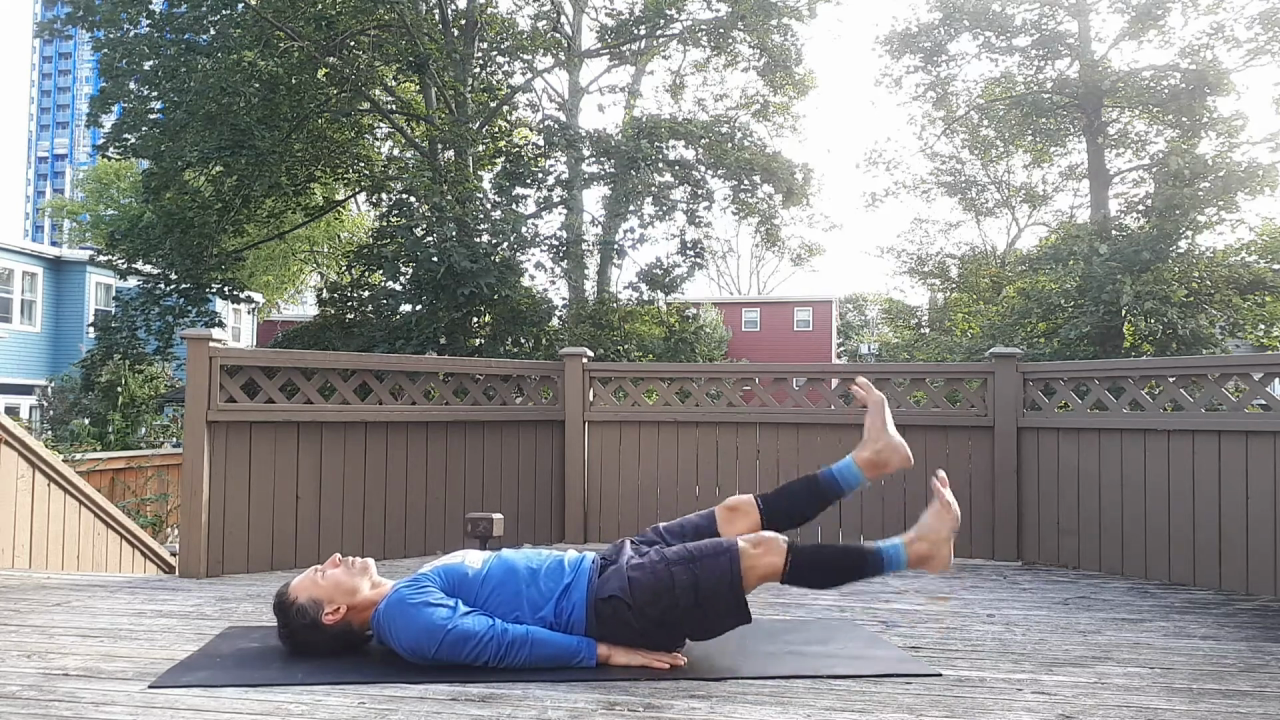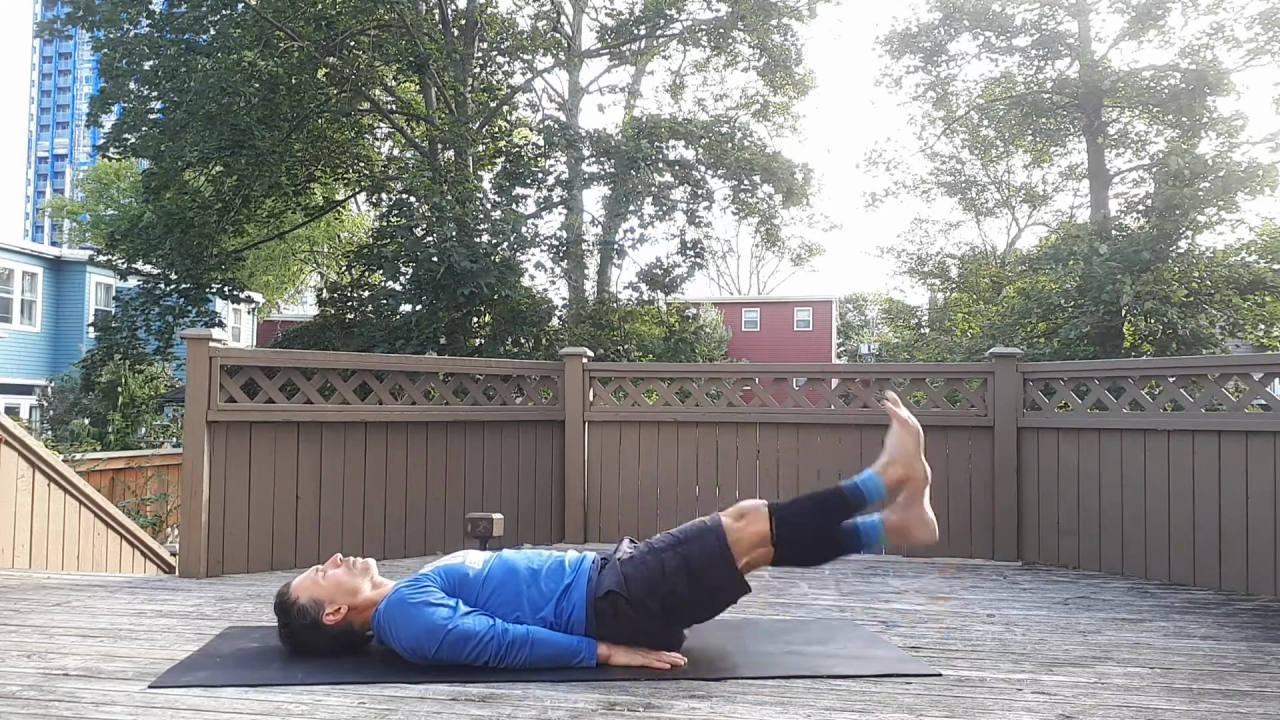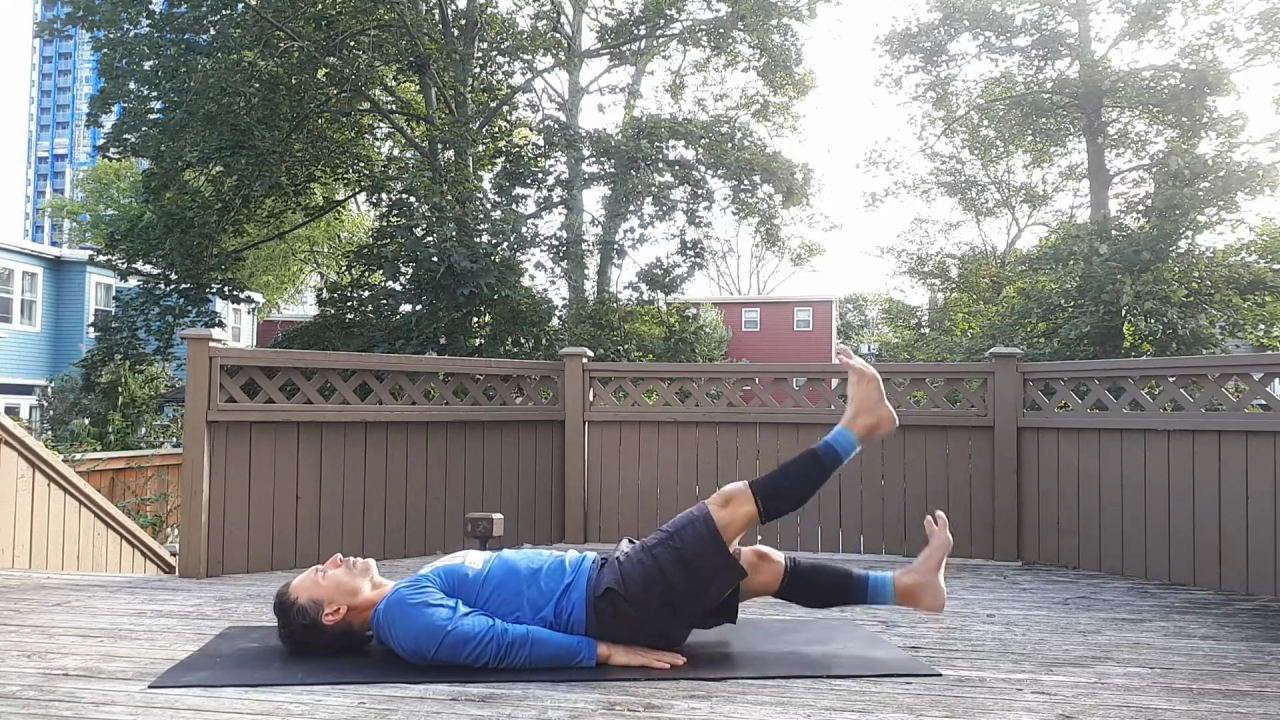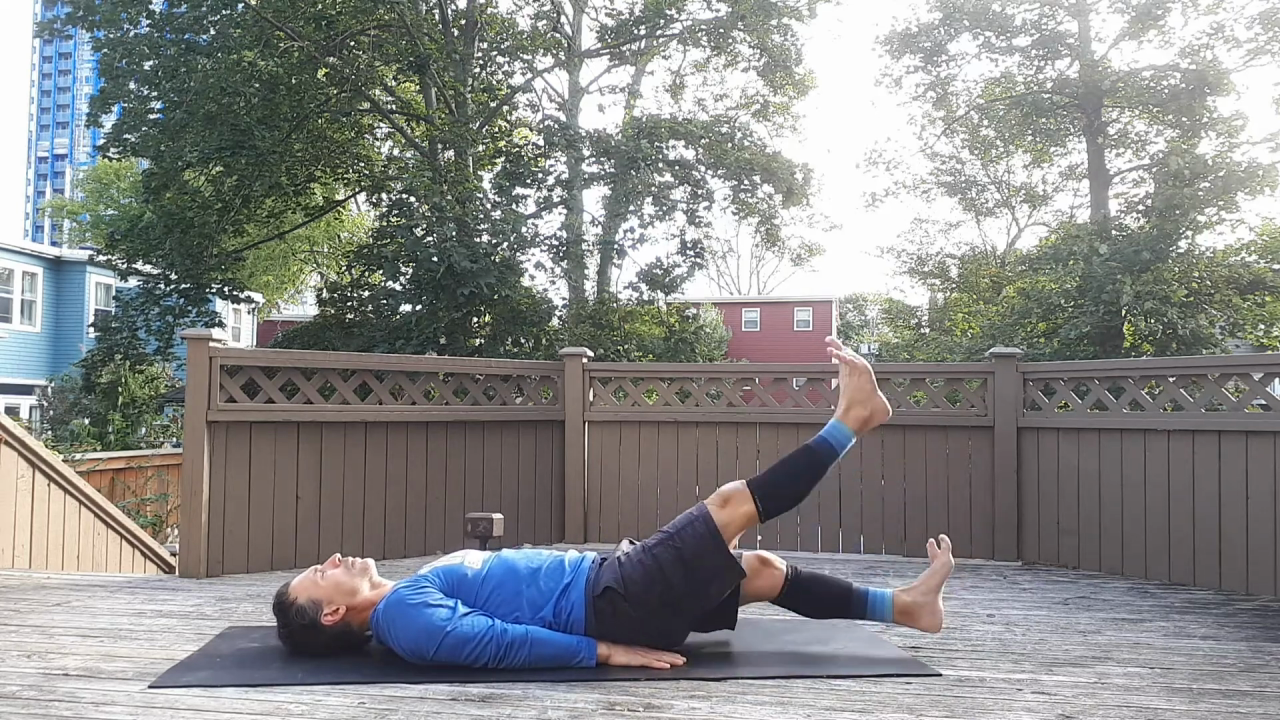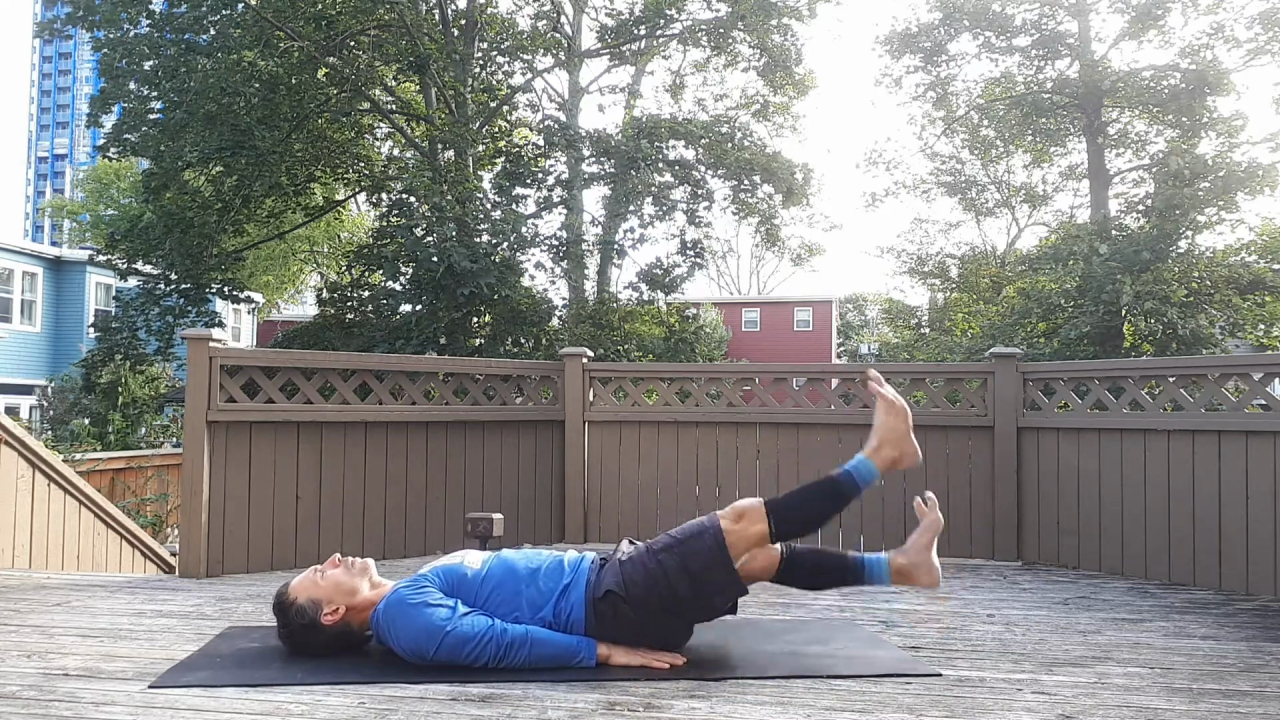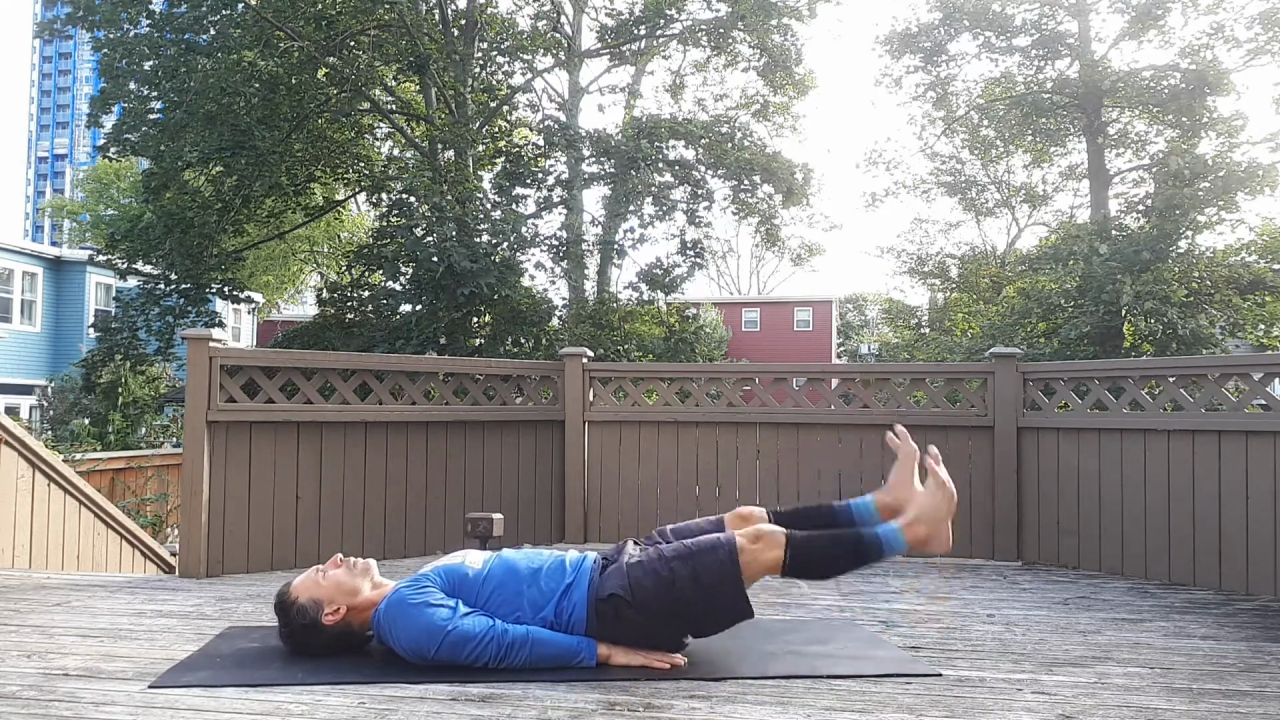
dt=0.1s
person 1, frame 1
left shoulder: (415, 590)
right shoulder: (405, 618)
right elbow: (501, 641)
right wrist: (607, 650)
left hip: (604, 572)
right hip: (610, 603)
left knee: (744, 515)
right knee: (766, 549)
left ankle: (868, 461)
right ankle: (912, 553)
person 1, frame 2
left shoulder: (410, 594)
right shoulder: (405, 618)
right elbow: (500, 642)
right wrist: (606, 651)
left hip: (602, 573)
right hip: (608, 605)
left knee: (747, 525)
right knee: (748, 525)
left ankle: (889, 519)
right ankle: (883, 479)
person 1, frame 3
left shoulder: (412, 592)
right shoulder: (405, 619)
right elbow: (502, 644)
right wrist: (607, 650)
left hip: (604, 576)
right hip: (612, 606)
left knee: (759, 562)
right knee: (734, 503)
left ankle: (903, 584)
right ankle: (854, 427)
person 1, frame 4
left shoulder: (411, 592)
right shoulder: (405, 619)
right elbow: (502, 642)
right wrist: (607, 649)
left hip: (604, 575)
right hip: (612, 605)
left knee: (760, 569)
right knee: (733, 503)
left ankle: (901, 605)
right ankle: (848, 421)
person 1, frame 5
left shoulder: (414, 585)
right shoulder: (404, 620)
right elbow: (499, 640)
right wrist: (605, 649)
left hip: (604, 573)
right hip: (609, 601)
left knee: (762, 553)
right knee: (747, 519)
left ankle: (898, 566)
right ankle: (876, 459)
person 1, frame 6
left shoulder: (412, 590)
right shoulder: (405, 618)
right elbow: (499, 642)
right wrist: (606, 651)
left hip: (606, 571)
right hip: (609, 607)
left knee: (746, 520)
right knee: (762, 544)
left ankle: (889, 505)
right ankle: (907, 531)
